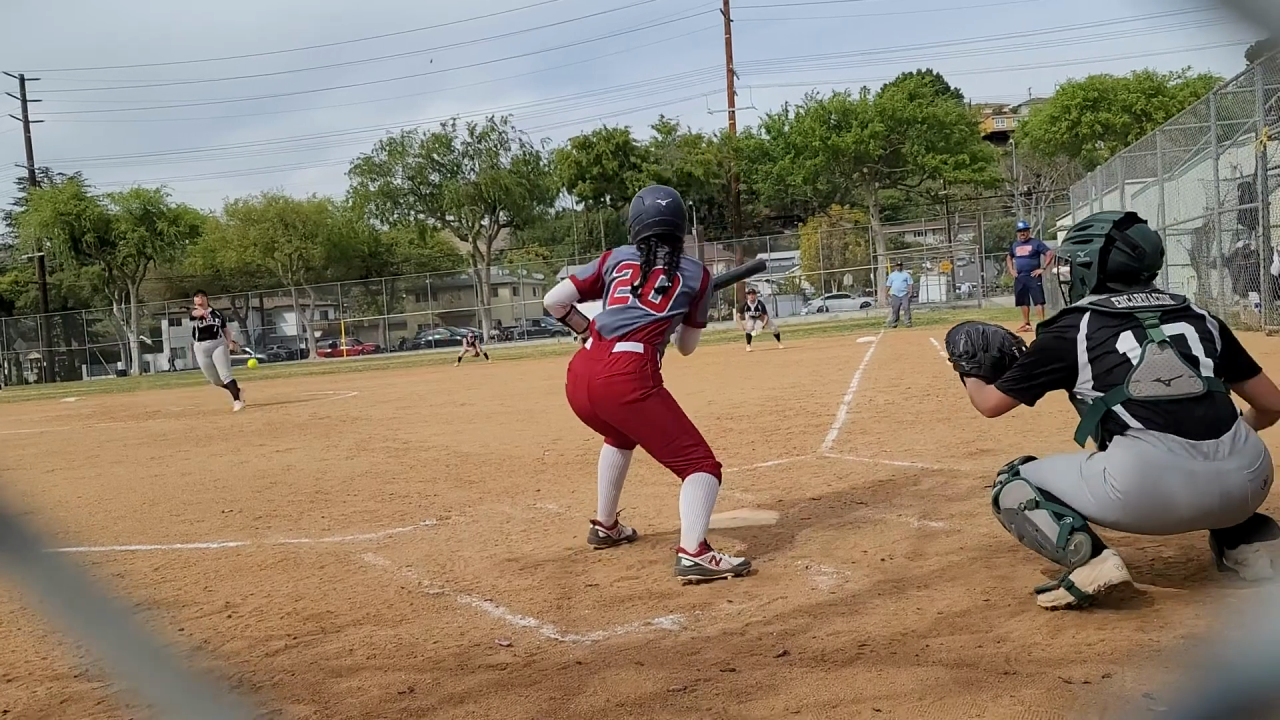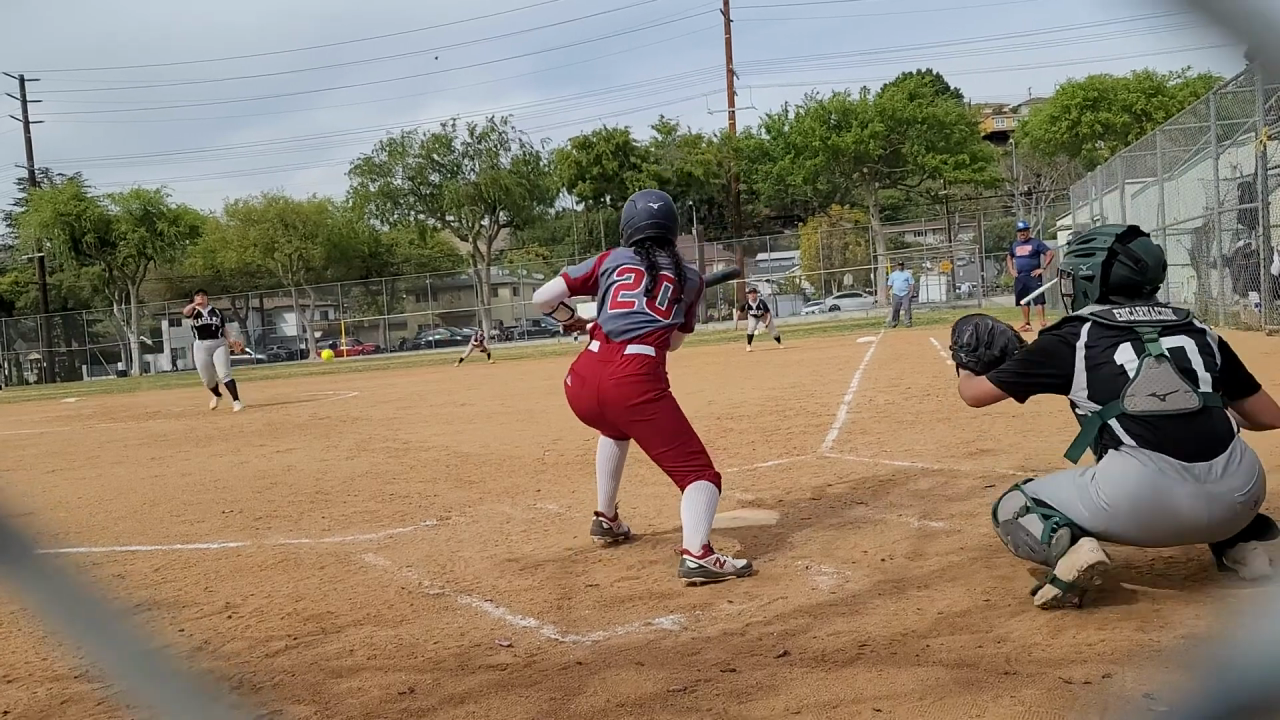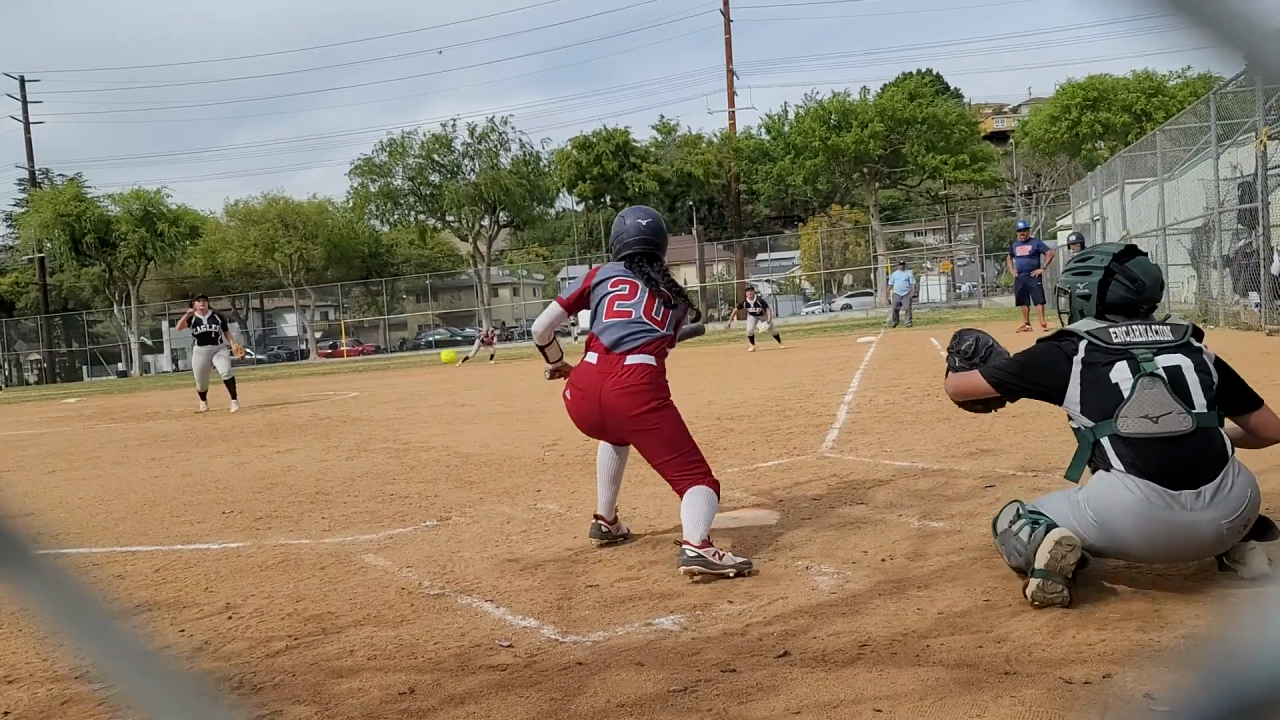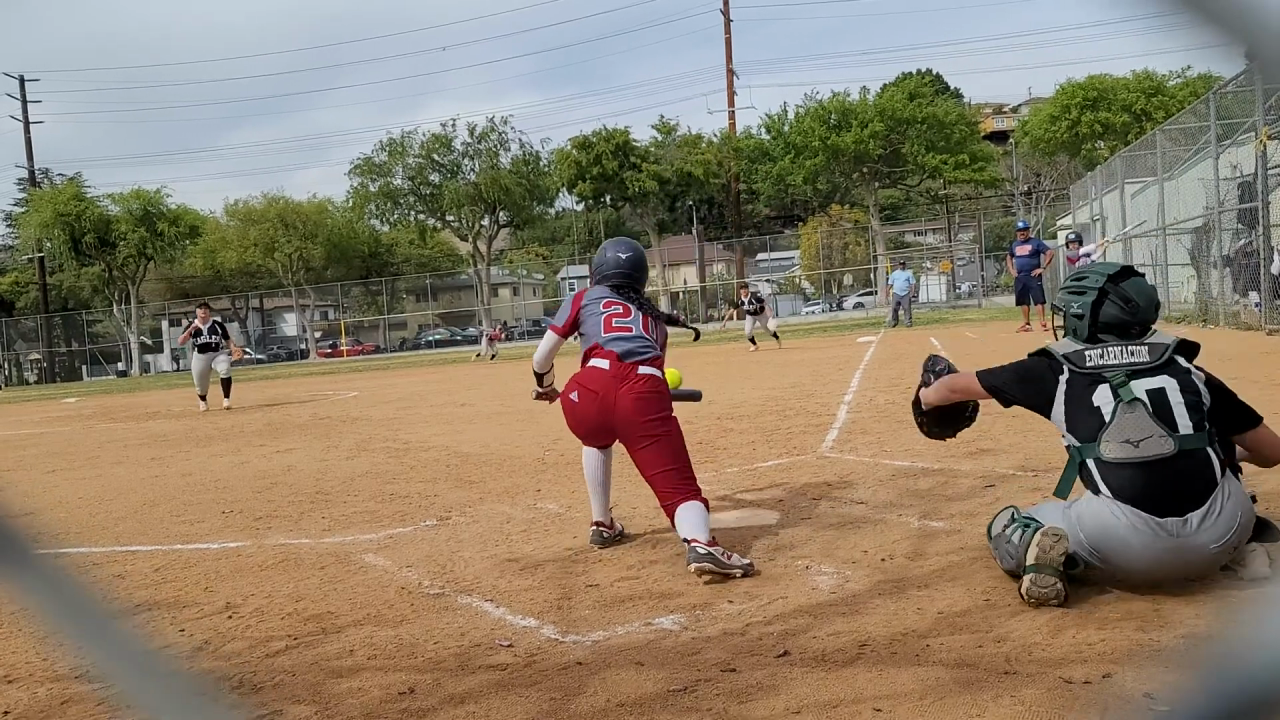
dt=0.1s
person 1, frame 1
left shoulder: (1072, 330)
right shoulder: (1195, 316)
left elbow: (991, 402)
left wrist: (969, 376)
right wrist: (1235, 419)
left hip: (1147, 488)
left knee: (1014, 488)
left ankle: (1090, 562)
person 1, frame 2
left shoulder: (1071, 339)
right shoulder: (1195, 330)
left elbow: (976, 394)
left wrist: (964, 372)
left hip: (1141, 500)
left knee: (1014, 506)
left ankle: (1068, 546)
right ankle: (1247, 538)
person 1, frame 3
left shoulder: (1067, 352)
right shoulder: (1193, 349)
left elbow: (966, 387)
left wrist: (953, 379)
left hip: (1138, 522)
right hip: (1227, 516)
left knee: (1013, 524)
left ankle: (1046, 543)
right ankle: (1246, 541)
person 1, frame 4
left shoulder: (1056, 371)
right shoulder: (1185, 369)
left elbow: (965, 385)
left wrist: (930, 395)
right wrist: (1230, 450)
left hip: (1129, 540)
right hip: (1219, 533)
left knee: (1007, 529)
right ankle: (1250, 540)
person 2, frame 1
left shoulder: (614, 257)
right shoulder: (695, 272)
left elbow: (553, 301)
right elbow: (687, 346)
left hip: (579, 377)
right hip: (629, 376)
left knee: (621, 434)
right knee: (699, 463)
left ankle: (605, 524)
right ankle: (693, 552)
person 2, frame 2
left shoulder: (610, 259)
right shoulder: (690, 278)
left elbow: (543, 298)
left wrist: (574, 320)
left hip: (582, 377)
right hip: (636, 380)
left knee: (618, 427)
right knee: (697, 470)
left ankle: (606, 519)
right ankle: (696, 554)
person 2, frame 3
left shoulder: (598, 275)
right shoulder: (674, 295)
left elbow: (542, 327)
left wrist: (554, 359)
left hip: (583, 389)
right hip: (639, 387)
left knee: (614, 434)
right knee: (695, 477)
left ankle: (605, 520)
right ankle: (697, 547)
person 2, frame 4
left shoulder: (584, 297)
right shoulder: (655, 316)
left elbow: (542, 356)
left wrist: (543, 384)
left hip: (587, 390)
right hip: (645, 395)
left knee: (598, 436)
right knee: (681, 489)
left ankle: (602, 524)
right ankle: (701, 544)
